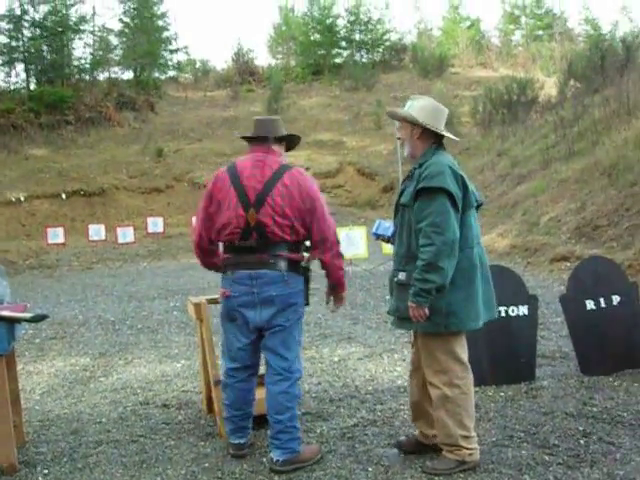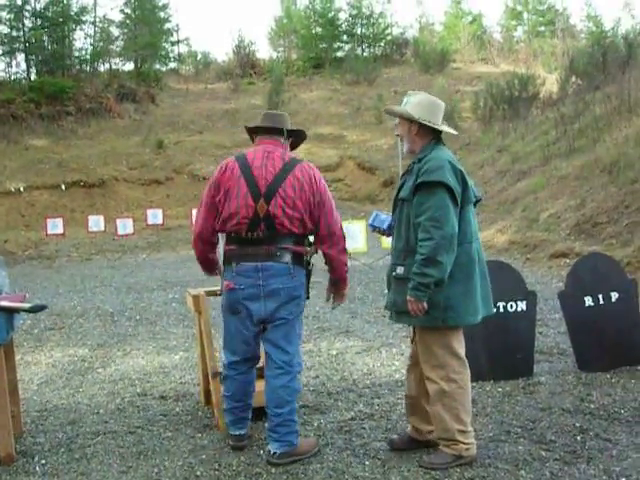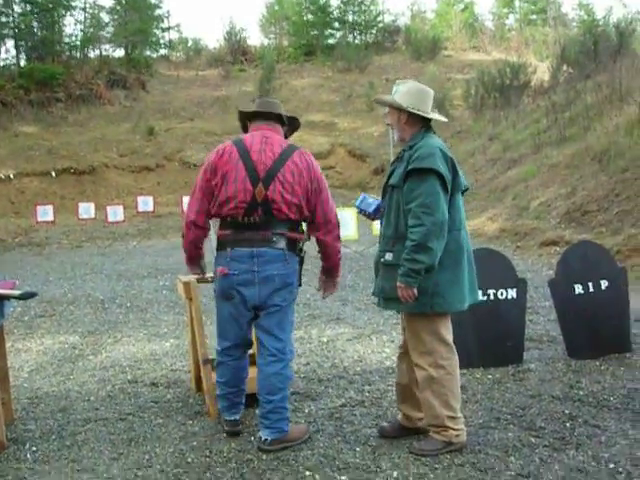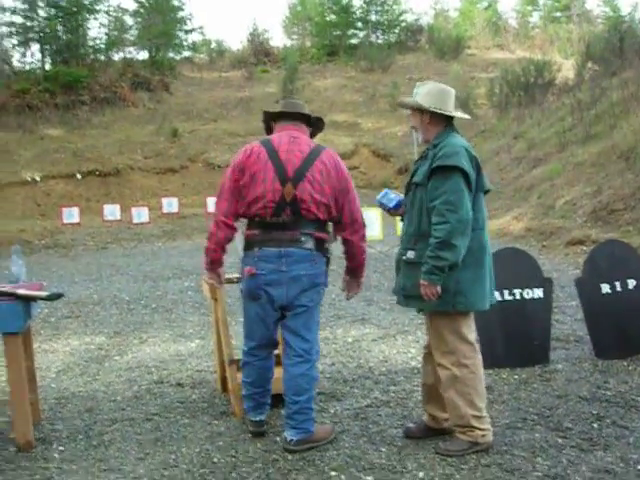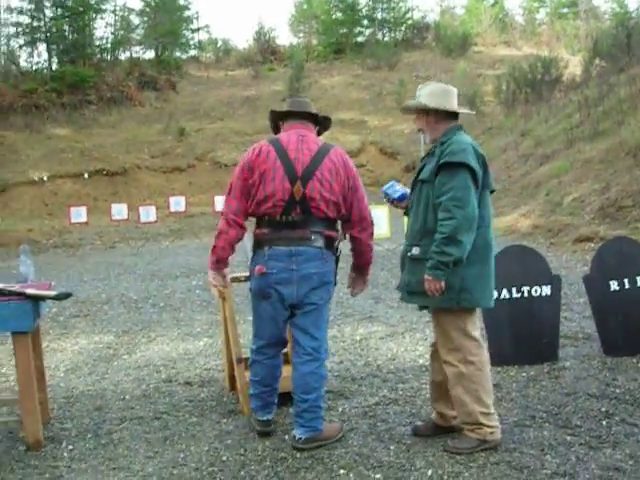
dt=0.1s
person 1, frame 1
left shoulder: (436, 173)
right shoulder: (432, 169)
left elbow: (440, 242)
left wrist: (421, 294)
right wrist: (397, 236)
left hip: (441, 295)
right hip: (435, 293)
left knee: (446, 373)
right knee: (423, 367)
left ankle: (461, 449)
right ankle: (427, 432)
person 1, frame 2
left shoulder: (434, 169)
right shoulder: (431, 164)
left elbow: (439, 237)
left wrist: (419, 288)
right wrist: (395, 228)
left hip: (439, 291)
right hip: (431, 288)
left knee: (443, 368)
right knee: (421, 363)
left ankle: (457, 444)
right ankle: (422, 430)
person 1, frame 3
left shoulder: (425, 155)
right shoulder: (421, 151)
left elbow: (429, 223)
left wrist: (409, 274)
right wrist: (384, 213)
left hip: (426, 278)
right hip: (419, 275)
left knee: (432, 355)
right knee: (411, 351)
left ankle: (448, 430)
right ankle: (413, 417)
person 1, frame 4
left shoulder: (450, 155)
right shoulder: (443, 152)
left elbow: (453, 222)
left wrist: (433, 272)
right wrist: (406, 211)
left hip: (448, 278)
right hip: (441, 276)
left knee: (456, 354)
right knee: (436, 351)
left ankle: (474, 430)
right ankle: (439, 418)
person 1, frame 5
left shoulder: (457, 152)
right shoulder: (449, 150)
left elbow: (459, 217)
left wrist: (438, 267)
right wrist: (411, 206)
left hip: (452, 275)
right hip: (446, 273)
left knee: (462, 352)
right knee: (443, 349)
left ankle: (482, 428)
right ankle: (447, 416)
person 2, frame 1
left shoulder: (222, 178)
right shoulder: (297, 179)
left elbow: (202, 240)
right elbow: (325, 239)
left wrist: (224, 266)
right wrist: (337, 284)
left hip: (236, 284)
right hip: (281, 284)
left knee: (238, 366)
right knee: (283, 369)
left ankle: (238, 439)
right ankle: (284, 450)
person 2, frame 2
left shoulder: (227, 169)
right shoulder: (306, 173)
left elbow: (203, 230)
right elbow: (331, 234)
left wrist: (211, 266)
right wrist: (339, 280)
left hip: (239, 275)
right hip: (285, 276)
left knee: (238, 359)
right knee: (283, 362)
left ankle: (237, 431)
right ankle: (282, 443)
person 2, frame 3
left shoulder: (223, 154)
right shoulder: (302, 160)
left elbow: (195, 216)
right elbow: (326, 222)
left wrist: (193, 258)
right wrist: (331, 269)
left hip: (233, 261)
right hip: (279, 263)
left knee: (231, 345)
right knee: (275, 349)
left ankle: (230, 416)
right ankle: (273, 430)
person 2, frame 4
left shoulder: (249, 155)
right shoulder: (329, 160)
left elbow: (223, 216)
right elbow: (352, 223)
left wrist: (213, 262)
right wrist: (355, 270)
left hip: (260, 260)
right hip: (307, 262)
left knee: (257, 345)
right knee: (301, 350)
left ankle: (256, 415)
right ankle: (299, 430)
person 2, frame 5
left shoulder: (258, 154)
right shoulder: (338, 158)
left elbow: (232, 215)
right elbow: (360, 221)
left wrist: (218, 262)
right wrist: (361, 267)
left hip: (270, 260)
right hip: (316, 261)
left knee: (266, 344)
right knee: (311, 348)
left ankle: (263, 415)
right ankle: (308, 429)
